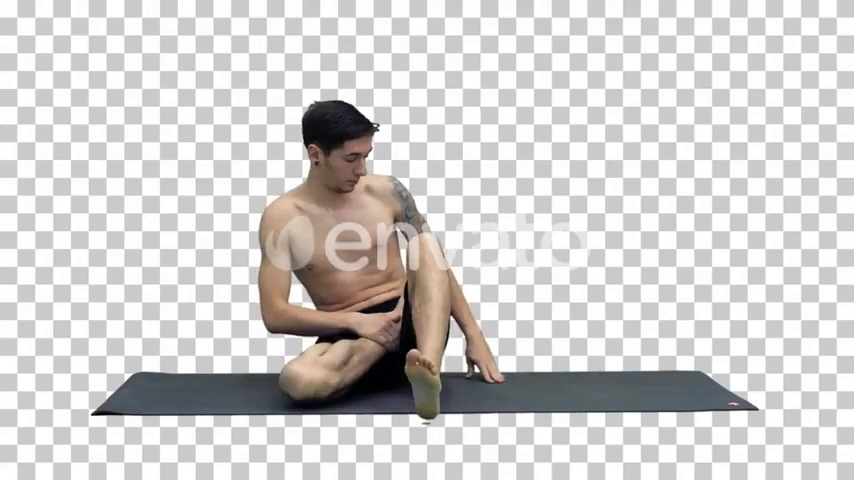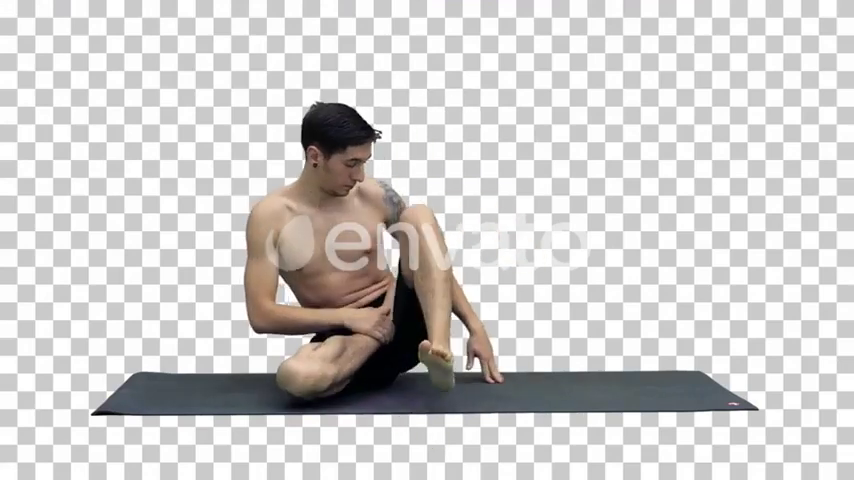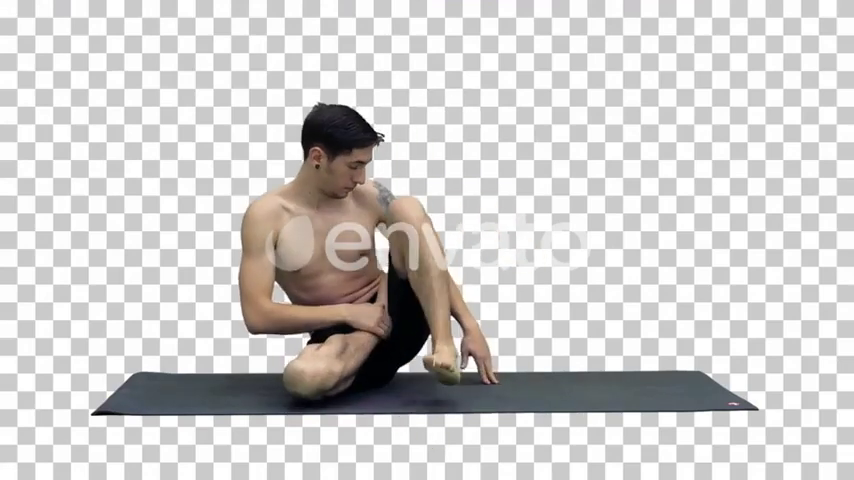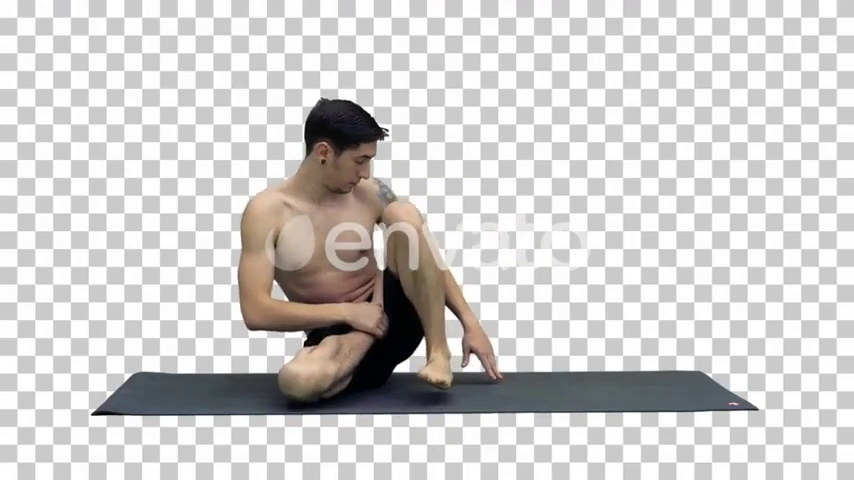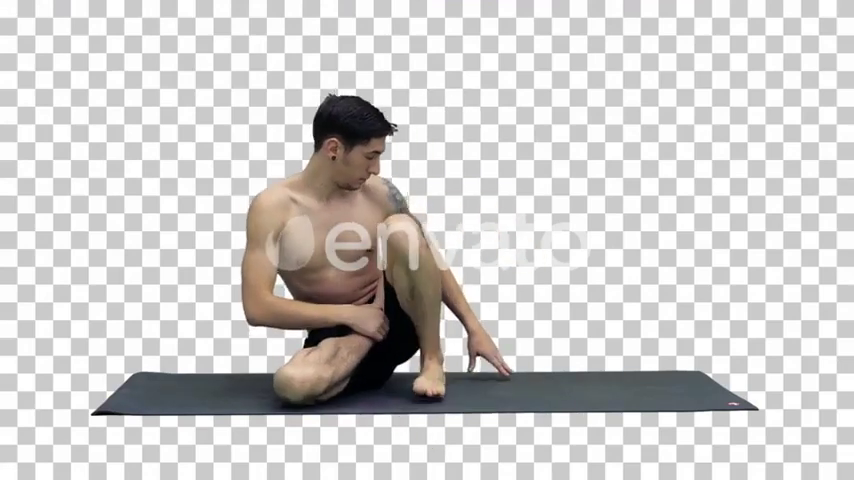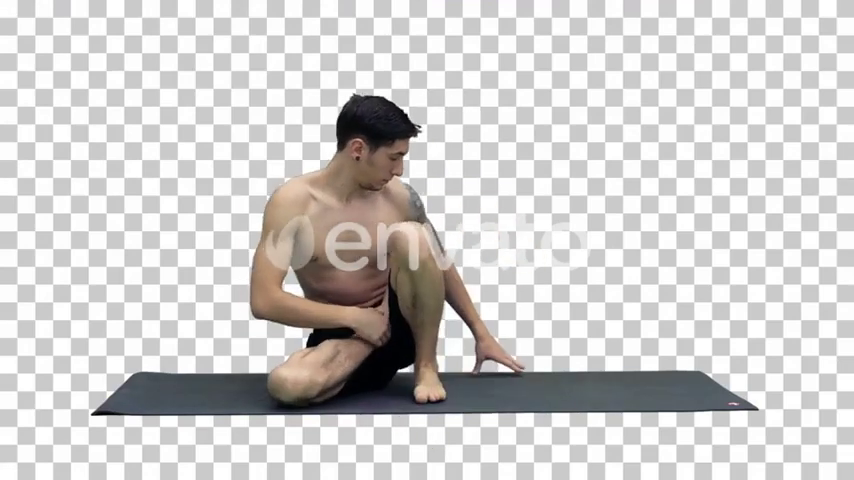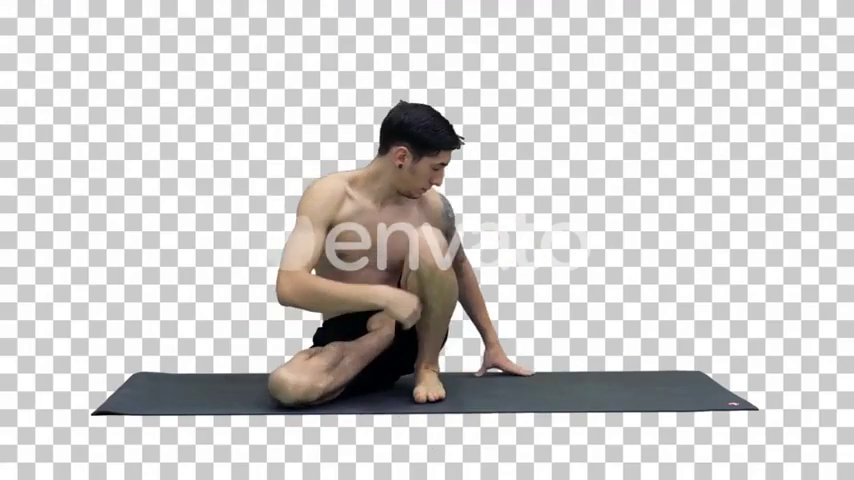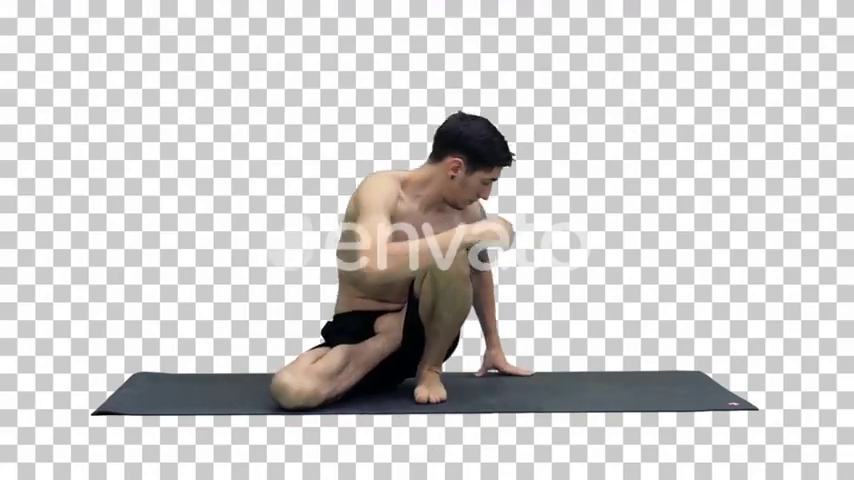
dt=0.2s
person 1, frame 1
left shoulder: (385, 191)
right shoulder: (282, 217)
left elbow: (436, 263)
right elbow: (275, 314)
left wrist: (474, 336)
right wrist: (354, 321)
left hip: (409, 319)
right hip: (349, 336)
left knee: (425, 243)
right knee: (296, 380)
left ankle: (427, 363)
right ankle: (398, 346)
person 1, frame 2
left shoulder: (375, 195)
right shoulder: (270, 216)
left elbow: (438, 263)
right elbow: (260, 315)
left wrist: (476, 328)
right wrist: (346, 316)
left hip: (403, 317)
right hip: (342, 336)
left knee: (418, 215)
right knee: (293, 376)
left ankle: (440, 346)
right ankle: (381, 338)
person 1, frame 3
left shoulder: (370, 196)
right shoulder: (266, 215)
left elbow: (431, 259)
right elbow: (256, 316)
left wrist: (470, 328)
right wrist: (347, 313)
left hip: (401, 318)
right hip: (339, 335)
left knee: (407, 208)
right knee: (301, 378)
left ankle: (444, 345)
right ankle: (376, 335)
person 1, frame 4
left shoulder: (370, 193)
right shoulder: (266, 212)
left elbow: (430, 258)
right elbow: (255, 312)
left wrist: (470, 324)
right wrist: (348, 312)
left hip: (398, 319)
right hip: (337, 334)
left knee: (403, 215)
right knee: (296, 380)
left ankle: (438, 350)
person 1, frame 5
left shoulder: (379, 193)
right shoulder: (273, 206)
left elbow: (431, 260)
right elbow: (257, 307)
left wrist: (474, 329)
right wrist: (349, 314)
left hip: (399, 321)
right hip: (337, 333)
left knee: (402, 229)
right knee: (291, 383)
left ankle: (432, 358)
person 1, frame 6
left shoulder: (399, 196)
right shoulder: (293, 200)
left elbow: (441, 265)
right elbow: (263, 301)
left wrist: (482, 335)
right wrist: (353, 318)
left hip: (404, 325)
right hip: (341, 334)
left knee: (412, 236)
right knee: (284, 384)
left ankle: (426, 364)
person 1, frame 7
left shoulder: (433, 205)
right shoulder: (328, 195)
left elbow: (463, 270)
right elbow: (289, 288)
left wrist: (492, 345)
right wrist: (381, 296)
left hip: (417, 329)
right hip: (349, 335)
left knee: (430, 244)
right knee: (285, 386)
left ankle: (427, 366)
person 1, frame 8
left shoulder: (466, 212)
right shoulder: (382, 190)
left elbow: (480, 271)
right elbow: (374, 267)
left wrist: (495, 349)
right wrist: (465, 234)
left hip: (423, 332)
right hip: (359, 331)
left knee: (452, 256)
right knee: (290, 389)
left ankle: (429, 368)
